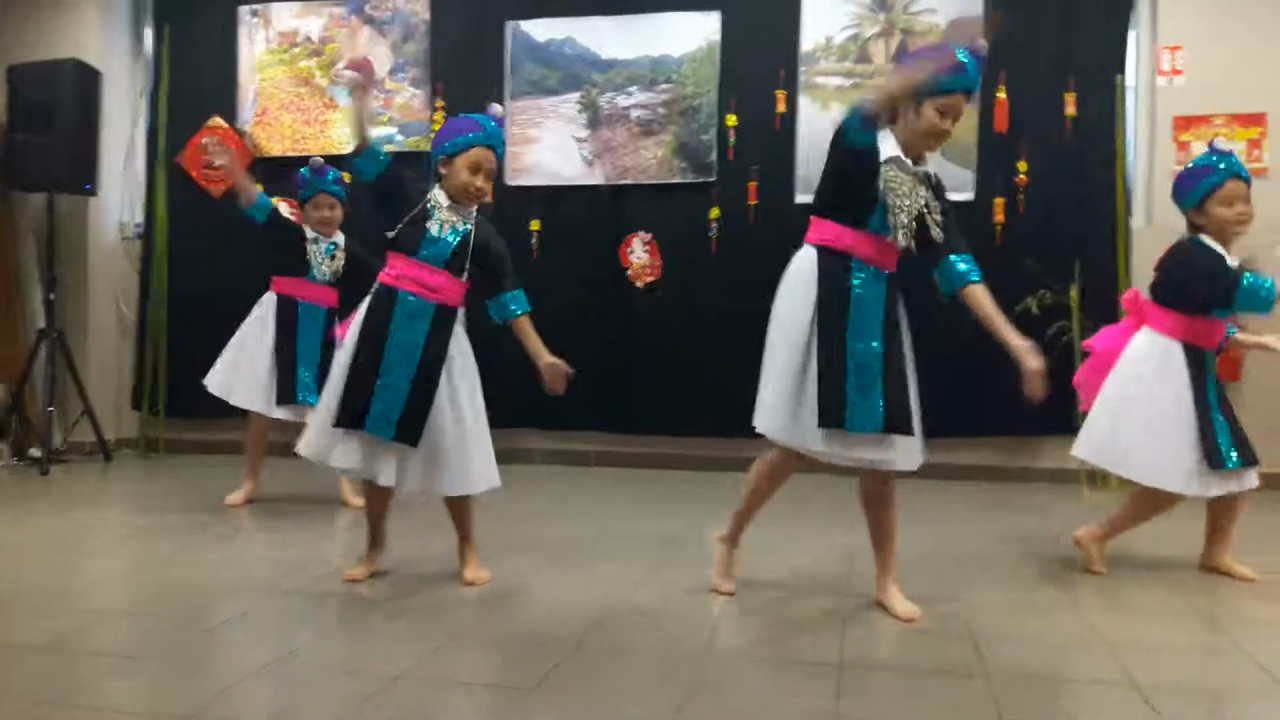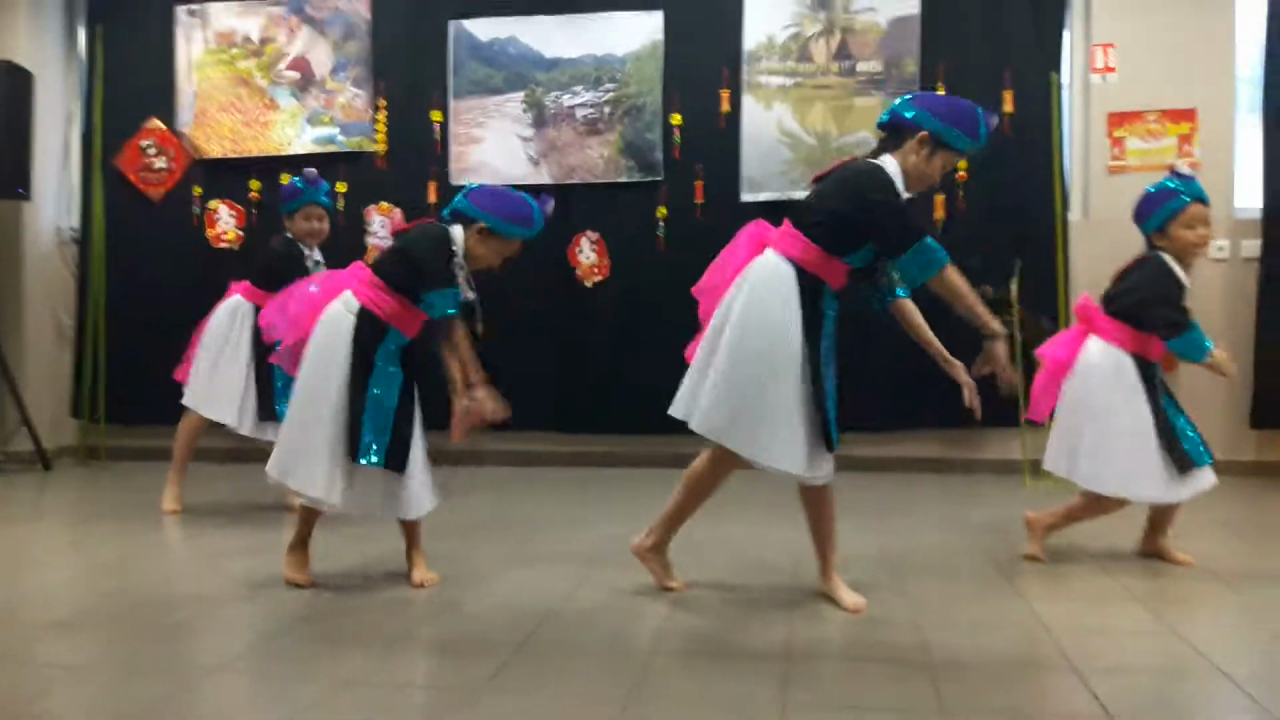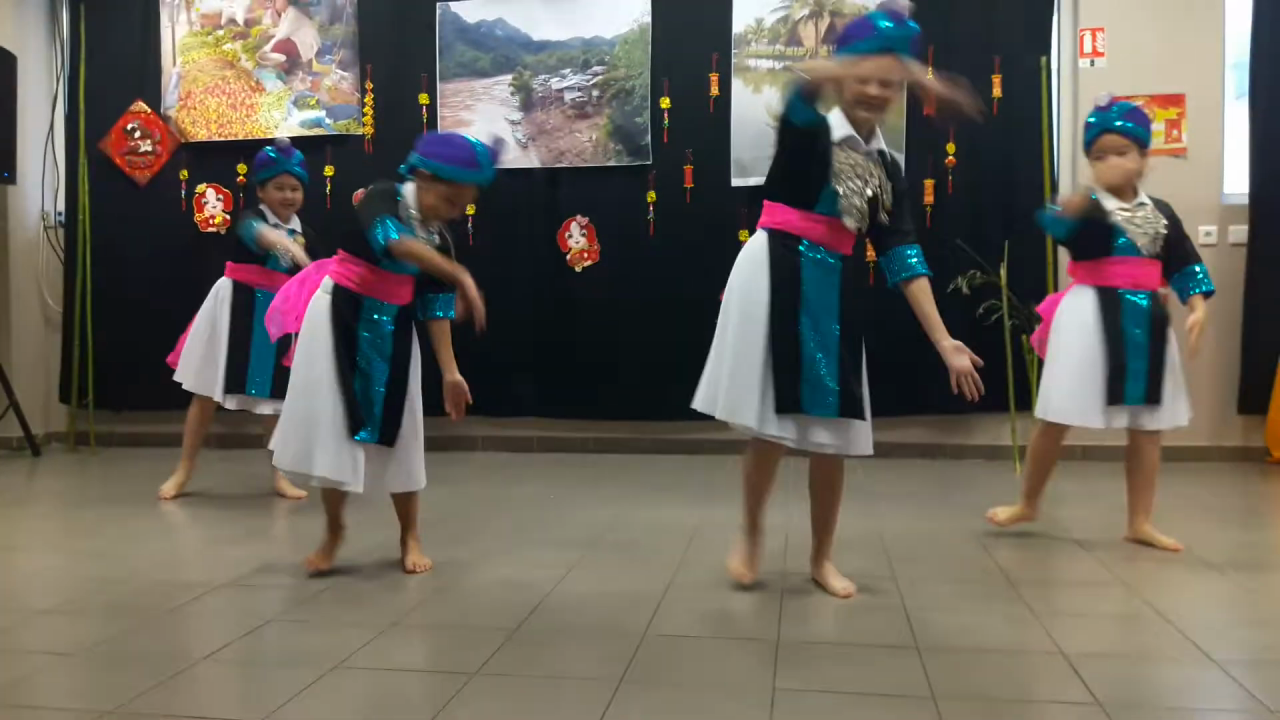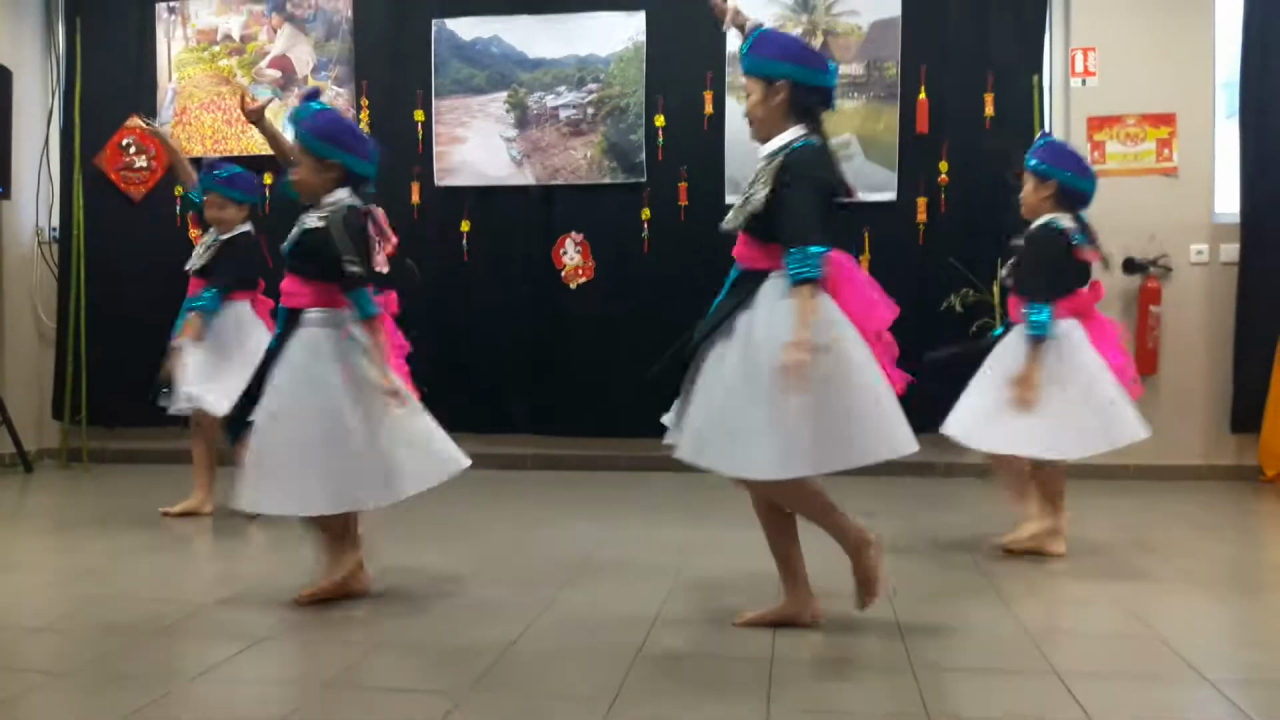
dt=0.4s
person 1, frame 1
left shoulder: (929, 191)
right shoulder: (857, 149)
left elbow: (955, 268)
right elbow: (873, 107)
left wrist: (1014, 341)
right wrist: (946, 58)
left hip: (877, 306)
right hip: (822, 295)
left knee: (879, 449)
right knee: (799, 440)
left ankle: (886, 581)
right ankle: (729, 538)
person 1, frame 2
left shoulder: (874, 191)
right shoulder: (870, 187)
left elbow: (892, 284)
right elbow: (932, 267)
left wrist: (943, 358)
right wrist: (994, 333)
left hip: (802, 311)
right hip: (776, 305)
left knee: (808, 447)
right knee: (738, 444)
left ankle: (828, 575)
right ankle: (654, 540)
person 1, frame 3
left shoulder: (886, 170)
right shoulder: (806, 132)
left elbow: (904, 257)
right elbow: (810, 79)
left wrist: (942, 341)
right wrist: (919, 74)
left hip: (832, 289)
right hip: (776, 277)
left knee: (829, 432)
right knee: (773, 425)
left ankle: (820, 559)
right ankle: (751, 533)
person 1, frame 4
left shoulder: (803, 163)
right shoulder: (789, 152)
left elbow: (806, 252)
right elbow: (779, 99)
left wrist: (802, 333)
left hip: (780, 311)
right hip: (753, 307)
left knee: (765, 464)
right knee: (749, 459)
left ankle: (856, 540)
right ankle: (797, 597)
person 2, frame 1
left shoulder: (484, 237)
right shoulder: (412, 204)
left elbow: (507, 299)
right elbow: (373, 164)
left wrist: (541, 357)
left hip: (439, 337)
right hip: (385, 324)
left knee: (451, 443)
right knee: (378, 436)
left ankle: (468, 550)
right ankle: (375, 547)
person 2, frame 2
left shoulder: (457, 272)
right shoulder: (429, 242)
left elbow: (446, 330)
right elbow: (450, 319)
left wrist: (460, 396)
right wrist: (477, 385)
left hip: (393, 353)
right hip: (351, 337)
left knee: (397, 455)
right knee: (334, 445)
left ankle: (414, 552)
right ankle: (298, 546)
person 2, frame 3
left shoulder: (438, 238)
right shoulder: (383, 198)
left elbow: (436, 303)
right elbow: (397, 243)
left wrist: (449, 369)
right wrist: (461, 275)
left hip: (391, 330)
right hip: (340, 318)
left knee: (395, 432)
right knee: (335, 426)
left ankle: (410, 536)
right ankle: (334, 529)
person 2, frame 4
left shoulder: (340, 224)
right shoulder: (330, 207)
left elbow: (360, 294)
right elbow: (298, 166)
left wrist: (379, 365)
right wrist: (262, 124)
left hip: (322, 342)
right hip: (306, 338)
left knee: (313, 456)
right knee: (313, 456)
left ankle: (343, 557)
right ankle: (347, 565)
person 3, frame 1
left shoulder: (1220, 260)
right shoulder: (1193, 255)
right elbow: (1244, 291)
left hip: (1193, 370)
right hip: (1164, 367)
left knee: (1235, 468)
right knee: (1169, 480)
left ankle: (1217, 553)
right ankle: (1095, 534)
person 3, frame 2
left shoulder: (1162, 273)
right shoulder: (1158, 276)
right elbow: (1179, 333)
left wrist: (1202, 355)
right wrist: (1215, 358)
left hip: (1130, 373)
right hip: (1111, 375)
left knee: (1181, 463)
right knee: (1122, 481)
left ankle: (1154, 539)
right ankle: (1044, 521)
person 3, frame 3
left shoulder: (1161, 212)
right shoulder: (1089, 208)
left elbow: (1187, 265)
right elbow: (1054, 224)
left wrist: (1197, 307)
right wrist: (1096, 185)
left hip: (1142, 321)
right hip: (1092, 319)
left knee: (1147, 426)
right knee: (1056, 421)
left ankle: (1139, 523)
right ankle: (1027, 503)
person 3, frame 4
left shoulder: (1044, 239)
right shoulder: (1075, 231)
left elbow: (1039, 305)
left wrist: (1030, 366)
left hip: (1047, 348)
right hip: (1068, 341)
left knee: (998, 438)
right knee: (1044, 450)
left ankle: (1039, 518)
right ankle: (1048, 531)
person 4, frame 1
left shoulder: (347, 250)
right shoulder: (290, 234)
right elbow: (259, 207)
right wrist: (234, 169)
left hip: (323, 329)
right hip: (279, 324)
right knee: (261, 407)
left ankle: (345, 483)
right ankle: (249, 482)
person 4, frame 2
left shoulder: (313, 259)
right shoulder: (282, 252)
right hip: (243, 328)
left knee: (289, 411)
right knee: (205, 407)
right ankle: (173, 484)
person 4, frame 3
left shoulder: (304, 234)
right shoulder: (254, 218)
right elbow: (254, 232)
right wrist: (286, 246)
right hip: (235, 309)
left knee: (276, 395)
right knee: (206, 393)
left ankle: (279, 475)
right ankle: (182, 471)
person 4, frame 4
left shoulder: (245, 245)
right shoulder: (214, 232)
left elbow: (215, 290)
right elbow: (194, 189)
left wrist: (183, 340)
right wrist: (172, 149)
left hip: (228, 326)
right hip: (201, 327)
left knee: (211, 412)
right knee: (200, 416)
right ankle: (201, 495)
